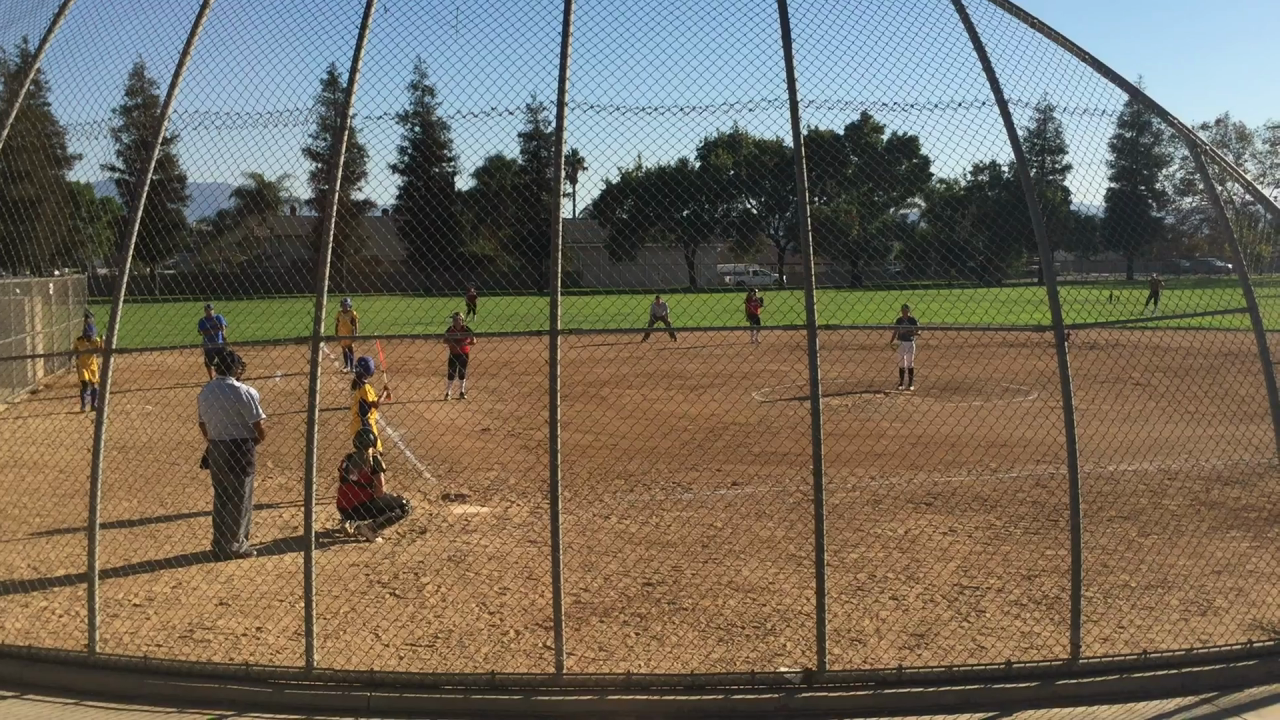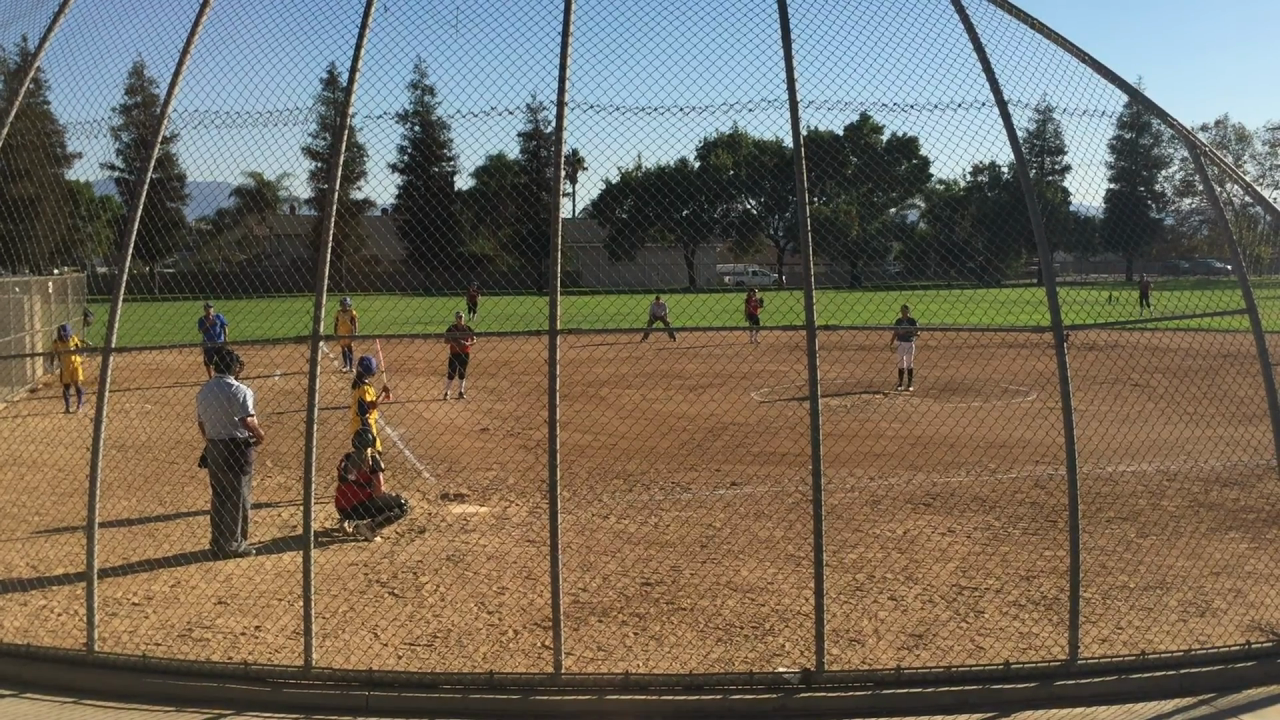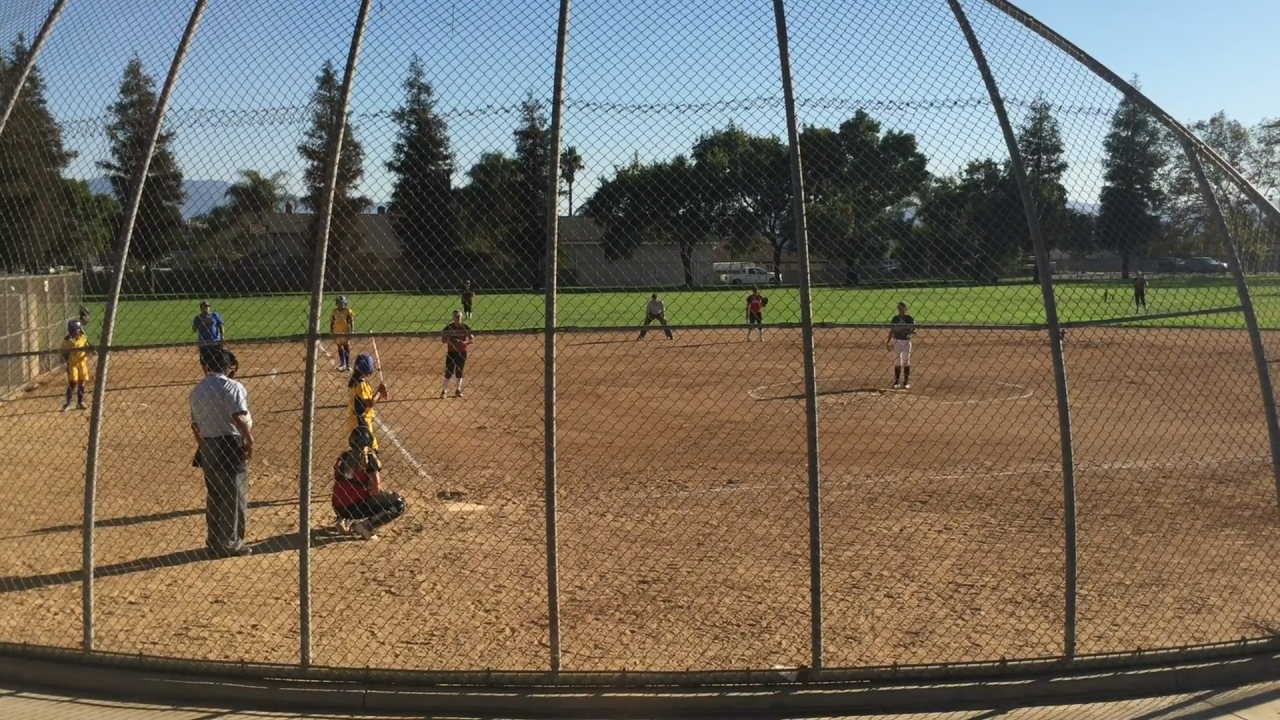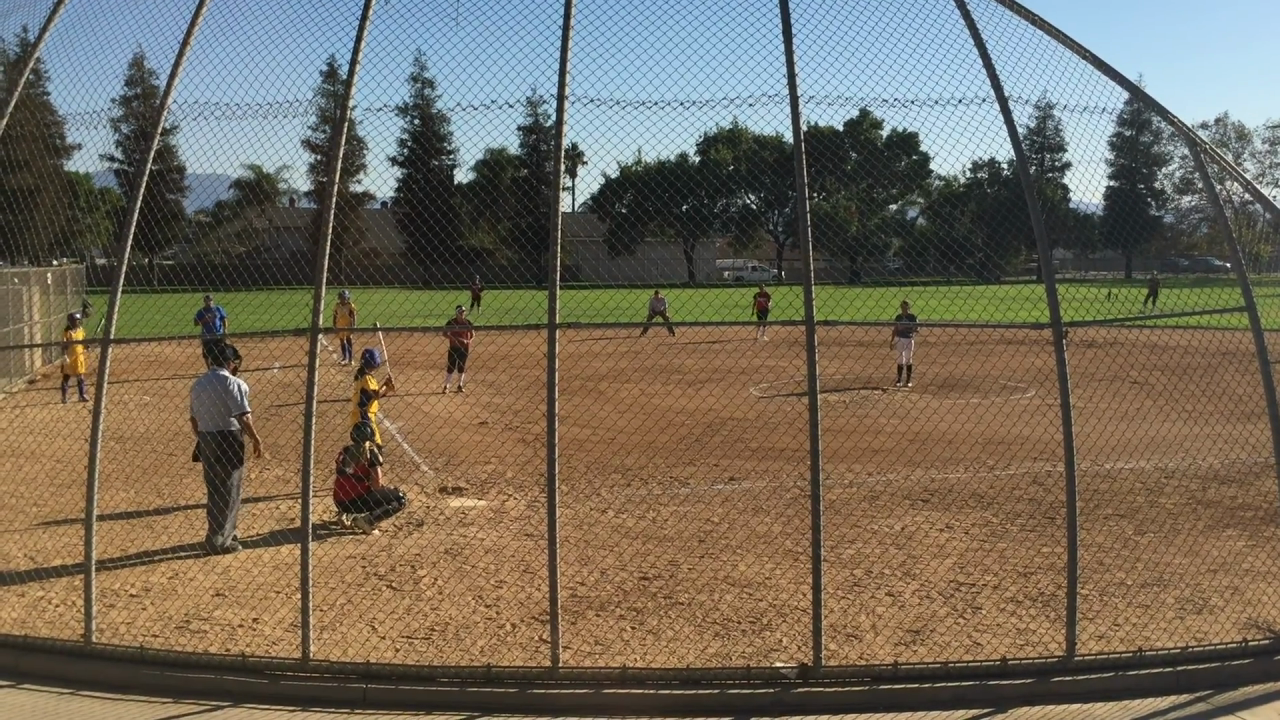
dt=1s
person 1, frame 1
left shoulder: (205, 391)
right shoulder: (243, 392)
left elbow: (202, 423)
right elbow: (258, 424)
right wrist: (258, 439)
left hip: (215, 449)
right hip: (239, 449)
left knee: (221, 497)
right knee: (239, 498)
left ankle: (220, 542)
right ankle: (233, 545)
person 1, frame 2
left shoulder: (204, 390)
right shoulder: (238, 390)
left elbow: (201, 423)
right elbow: (247, 420)
right wrist: (260, 435)
left hip: (213, 448)
right hip: (237, 448)
left knee: (219, 496)
right knee: (237, 497)
left ankle: (218, 541)
right ankle: (232, 544)
person 1, frame 3
left shoulder: (197, 390)
right shoulder: (232, 387)
left elbow: (195, 425)
right elbow: (239, 418)
right wrist: (250, 441)
left hip: (208, 447)
right hip: (230, 445)
left knee: (214, 495)
right knee: (234, 496)
left ankle: (215, 540)
right ankle: (230, 543)
person 1, frame 4
left shoulder: (198, 384)
right shoulder: (233, 383)
left elbow: (193, 418)
right elbow: (242, 417)
right wrist: (256, 440)
left hip: (206, 441)
right hip: (227, 441)
left knee: (215, 491)
right knee: (229, 493)
left ankle: (217, 534)
right ankle: (220, 540)
